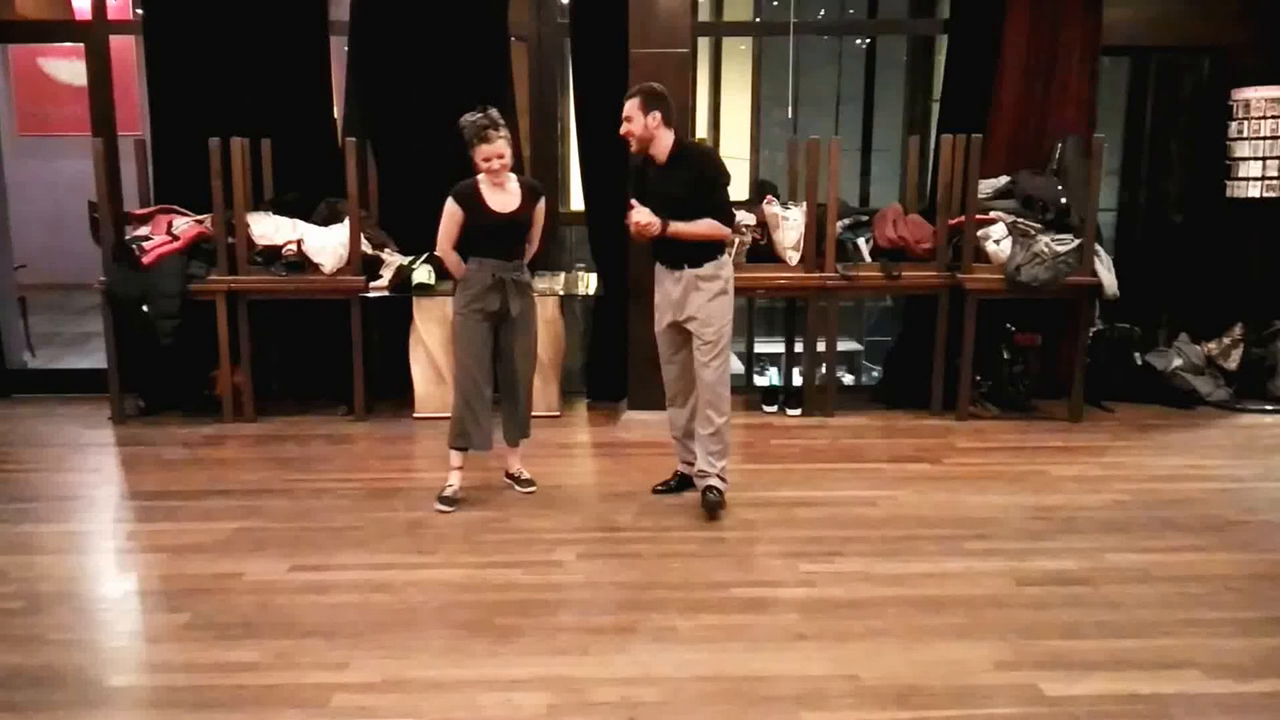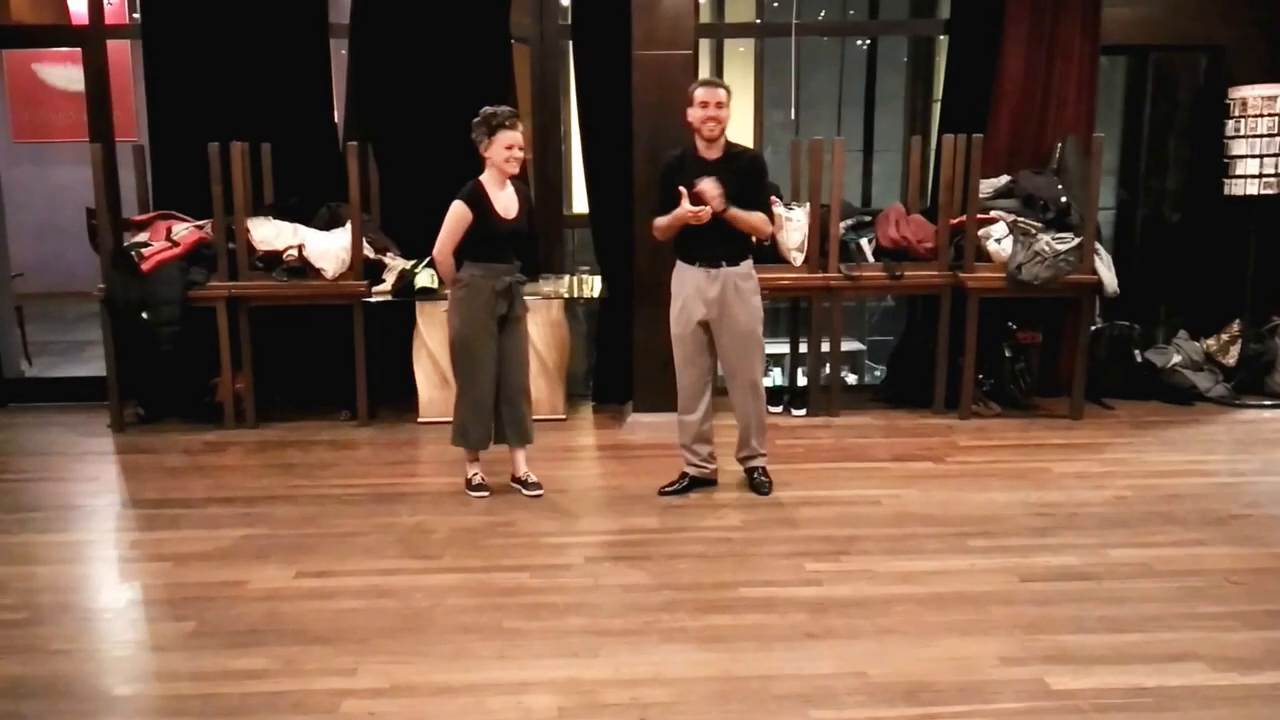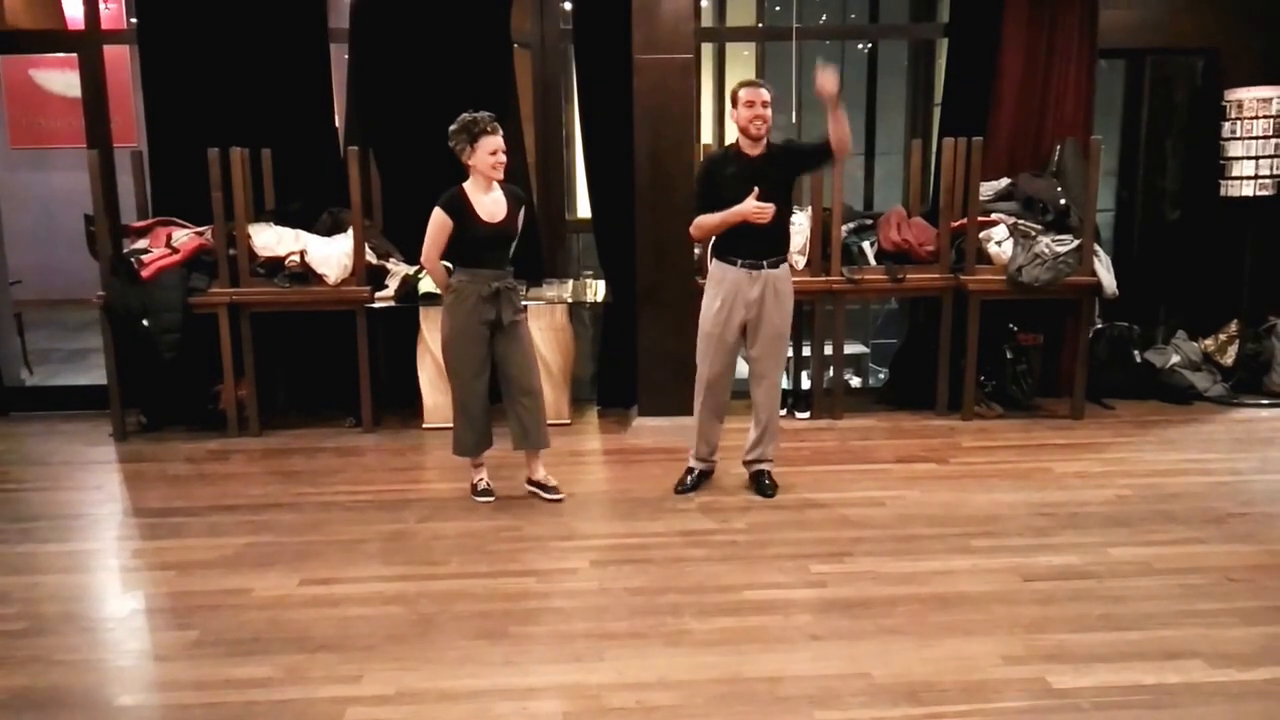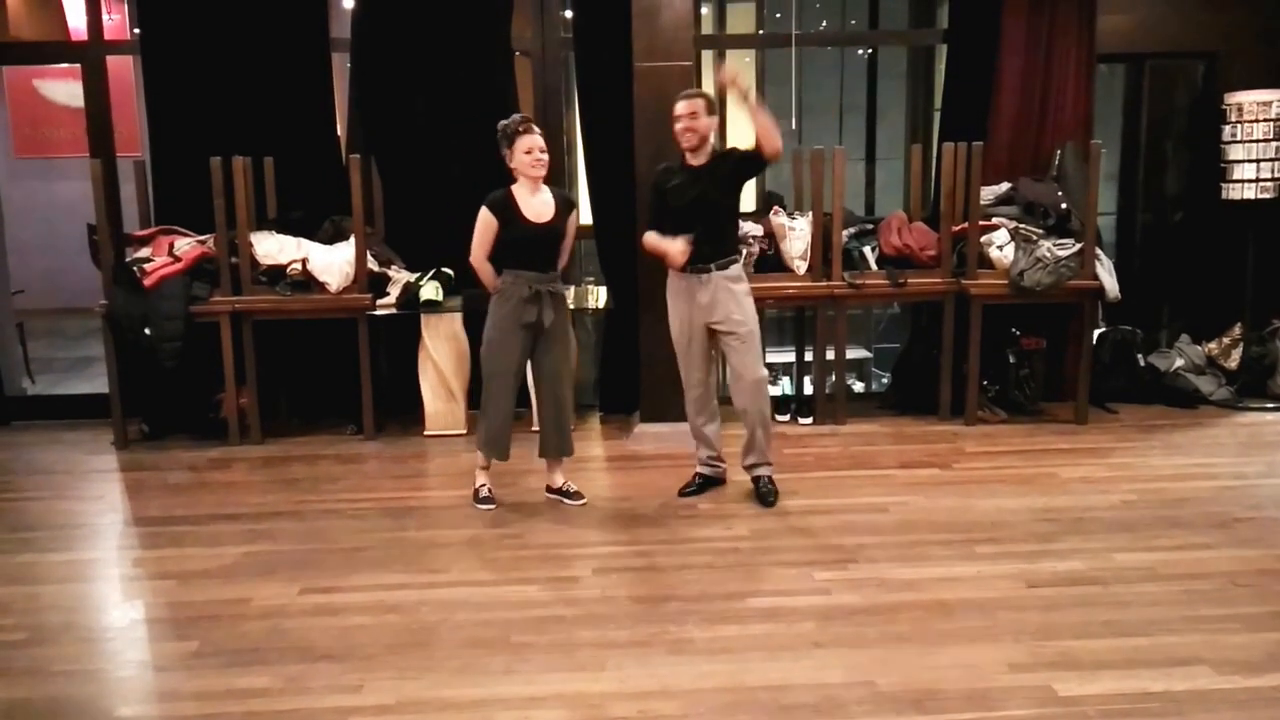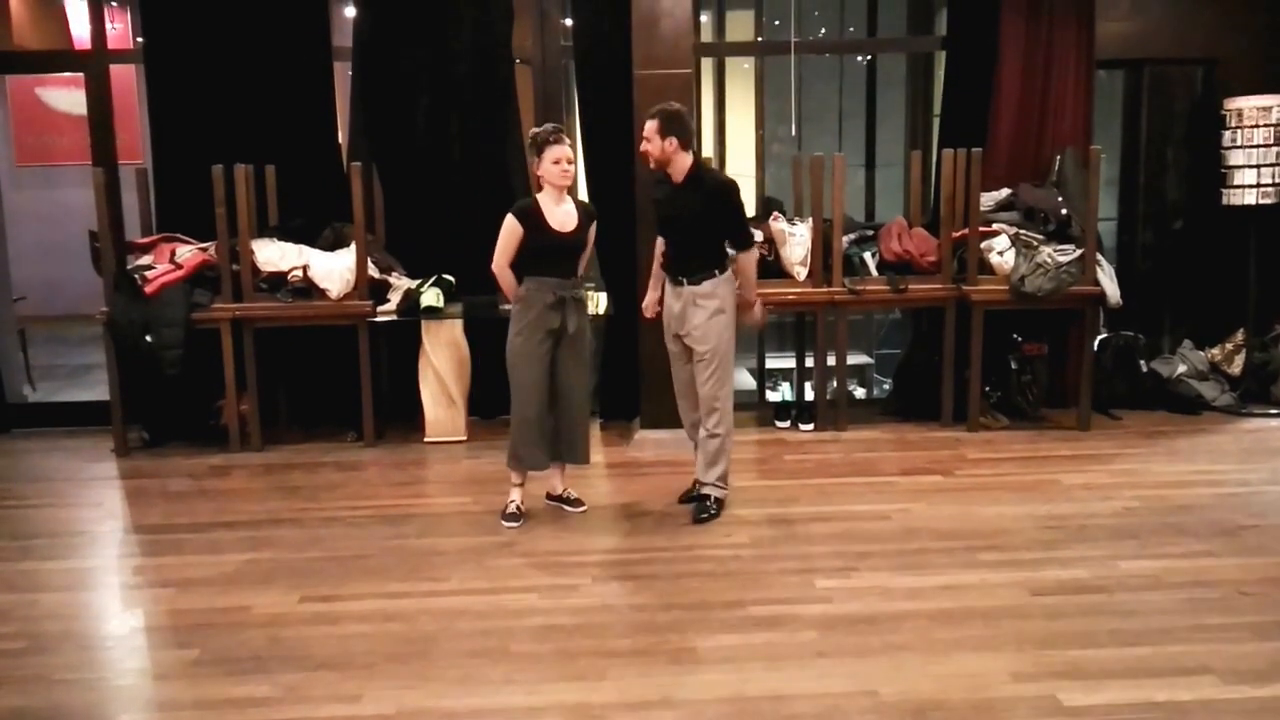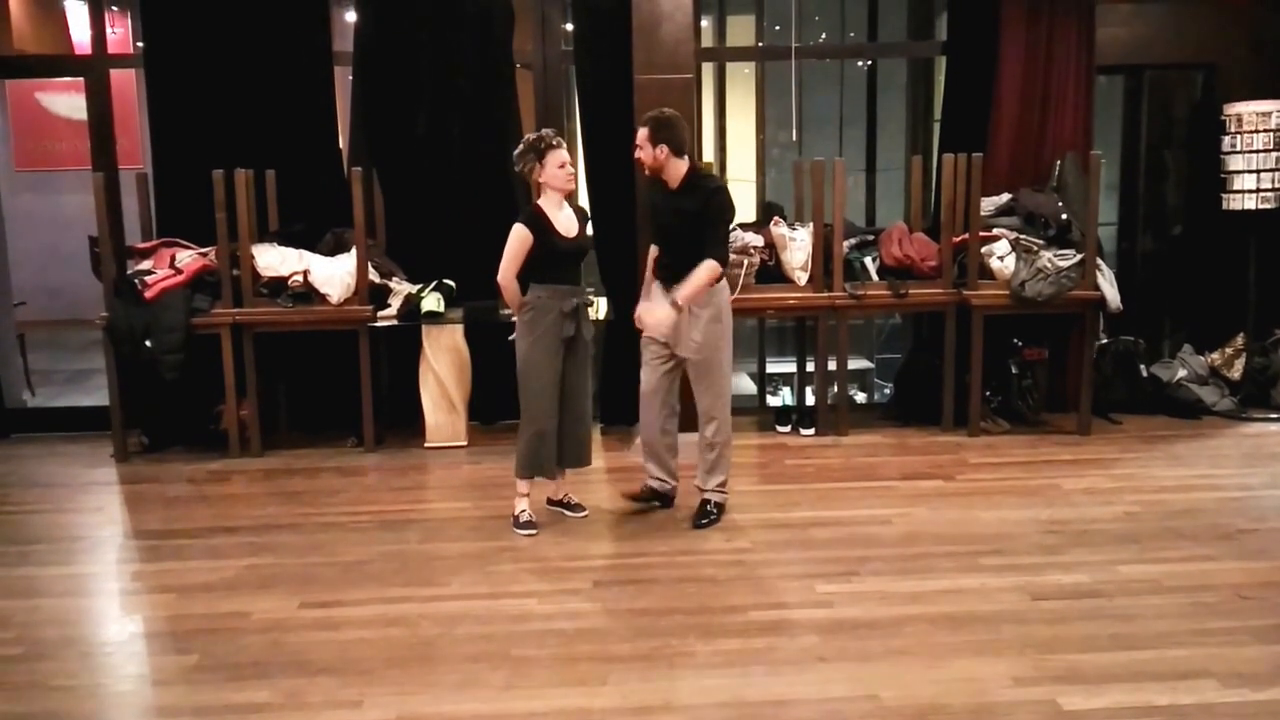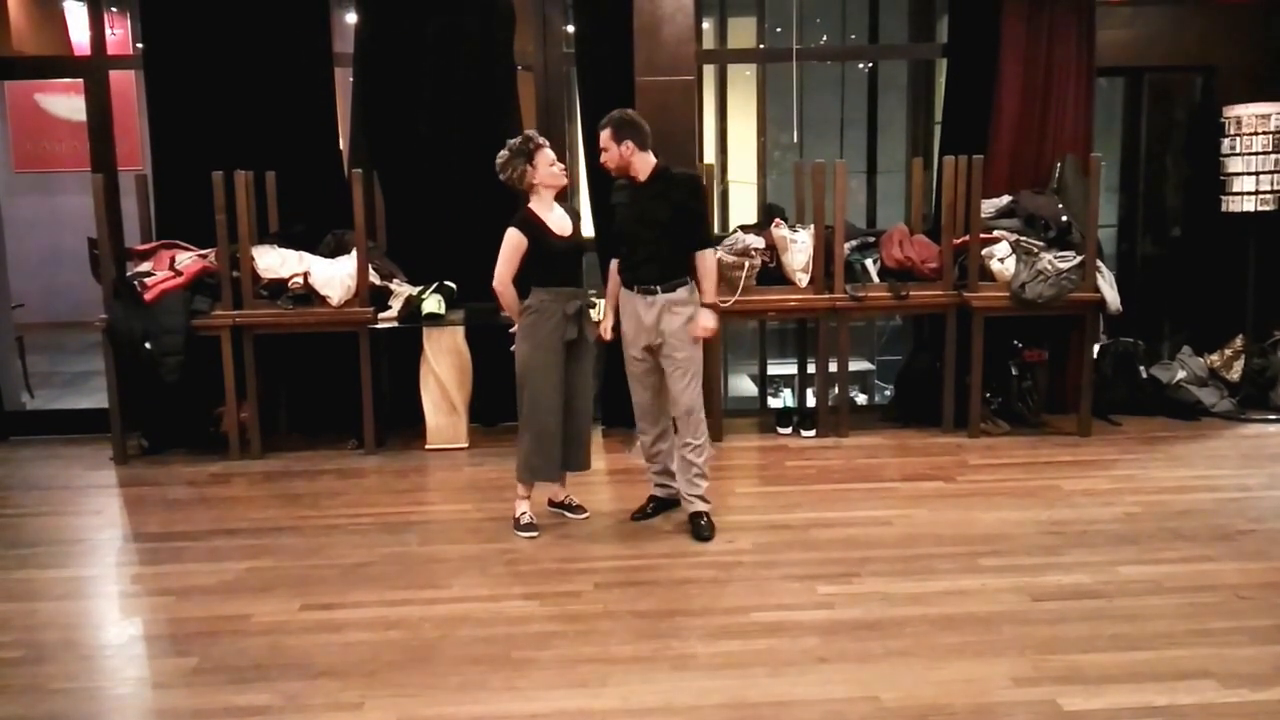
dt=0.7s
person 1, frame 1
left shoulder: (702, 159)
right shoulder: (642, 169)
left elbow: (724, 227)
left wrist: (664, 225)
right wrist: (638, 226)
left hip: (707, 277)
right hip: (666, 277)
left knee: (711, 377)
right knee: (675, 378)
left ankle: (712, 476)
right ankle: (688, 465)
person 1, frame 2
left shoulder: (749, 162)
right shoulder: (674, 165)
left elbow: (765, 225)
right elbow: (658, 230)
left wrist: (724, 207)
right wrist: (685, 213)
left hip: (737, 277)
right hip: (689, 277)
left knee: (746, 375)
right knee: (691, 377)
left ankle: (754, 460)
right ankle: (698, 466)
person 1, frame 3
left shoulder: (787, 155)
right shoulder: (716, 165)
left elbow: (841, 147)
right elbow: (697, 229)
left wrist: (832, 103)
right wrist: (738, 212)
left hip: (774, 278)
right hip: (727, 277)
left knee: (768, 376)
right knee: (712, 372)
left ankle: (760, 461)
right ankle: (701, 459)
person 1, frame 4
left shoulder: (731, 164)
right shoulder: (665, 176)
left elbow: (772, 148)
right elbow: (648, 232)
left wrist: (746, 97)
right wrist: (665, 244)
left hip: (728, 280)
right hip: (684, 286)
left knee: (750, 376)
right knee: (695, 382)
left ankle: (760, 466)
right ankle: (709, 465)
person 1, frame 5
left shoulder: (717, 187)
right shoulder: (661, 186)
left elbow: (743, 247)
left wrist: (750, 298)
right wrist: (654, 287)
left hip: (710, 293)
right hip: (674, 293)
left knee: (713, 395)
right knee: (686, 394)
left ankle: (713, 486)
right ankle: (705, 474)
person 1, frame 6
left shoulder: (712, 194)
right shoulder: (656, 189)
left elbow: (714, 262)
left wrist: (675, 305)
right wrist: (646, 297)
left hip: (702, 302)
right hip: (661, 297)
left knee: (712, 403)
right knee: (652, 398)
left ankle: (713, 492)
right ankle: (660, 483)
person 1, frame 7
left shoulder: (684, 185)
right shoulder: (618, 193)
left elbow: (704, 248)
left wrist: (708, 306)
right wrist: (609, 310)
left hip: (676, 302)
right hip: (633, 304)
left knee: (687, 406)
right knee: (646, 406)
left ankle: (696, 502)
right ankle: (664, 487)
person 2, frame 1
left shoulder: (532, 191)
right shoulder: (464, 194)
right elbow: (445, 248)
right wrist: (475, 281)
left hip: (518, 291)
right hip: (475, 292)
left knee: (518, 376)
right knee: (470, 379)
left ankle: (514, 462)
right ankle: (456, 473)
person 2, frame 2
left shoulder: (522, 194)
right shoulder: (472, 196)
right elbow: (442, 253)
right wrist: (461, 289)
left hip: (512, 293)
right hip: (476, 296)
left knee: (516, 380)
right knee: (477, 381)
left ankle: (519, 465)
right ankle: (472, 465)
person 2, frame 3
left shoulder: (514, 198)
right shoulder: (452, 203)
right elbow: (430, 259)
right wrist: (458, 292)
left hip: (507, 297)
right hip: (468, 302)
left knee: (525, 382)
right knee: (470, 388)
left ankle: (536, 471)
right ankle: (477, 471)
person 2, frame 4
left shoulder: (564, 202)
right shoulder: (498, 204)
right elbow: (478, 258)
right wrist: (508, 291)
left hip: (553, 301)
right hip: (511, 303)
left knee: (557, 389)
right knee: (500, 389)
left ankle: (555, 477)
right ankle: (482, 475)
person 2, frame 5
left shoulder: (586, 213)
right shoulder: (524, 212)
right elbow: (500, 266)
right wrist: (525, 301)
left hip: (573, 309)
right hip: (533, 311)
left knee: (572, 398)
right knee: (529, 400)
left ankle: (557, 484)
right ankle: (516, 490)
person 2, frame 6
left shoulder: (580, 215)
right shoulder: (531, 220)
right elbow: (506, 277)
right wrist: (525, 315)
left hip: (576, 315)
right hip: (542, 318)
left knee: (574, 404)
right knee: (538, 408)
left ankle: (558, 489)
right ankle: (522, 499)
person 2, frame 7
left shoulder: (570, 215)
right shoulder: (524, 223)
right elbow: (501, 283)
left wrist: (578, 310)
right wrist: (522, 321)
left hip: (577, 317)
right hip: (544, 319)
left knee: (576, 406)
right knee: (540, 410)
left ankle: (559, 491)
right ankle: (523, 502)
